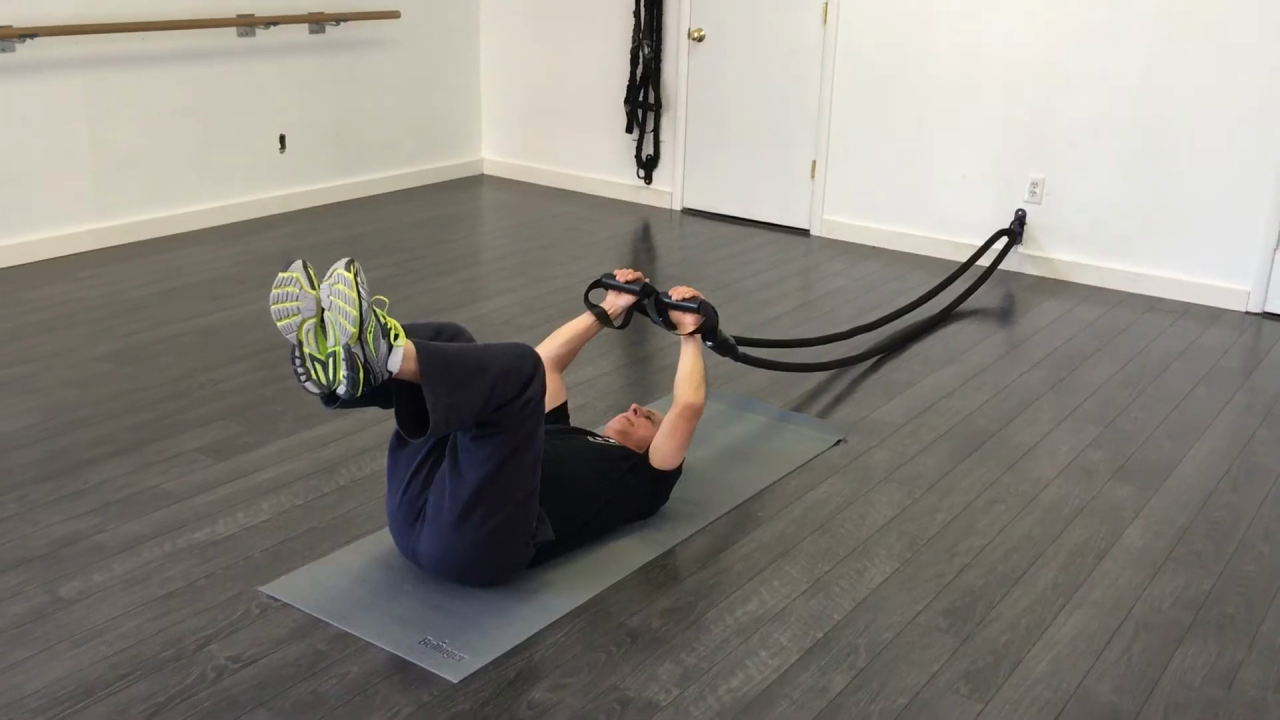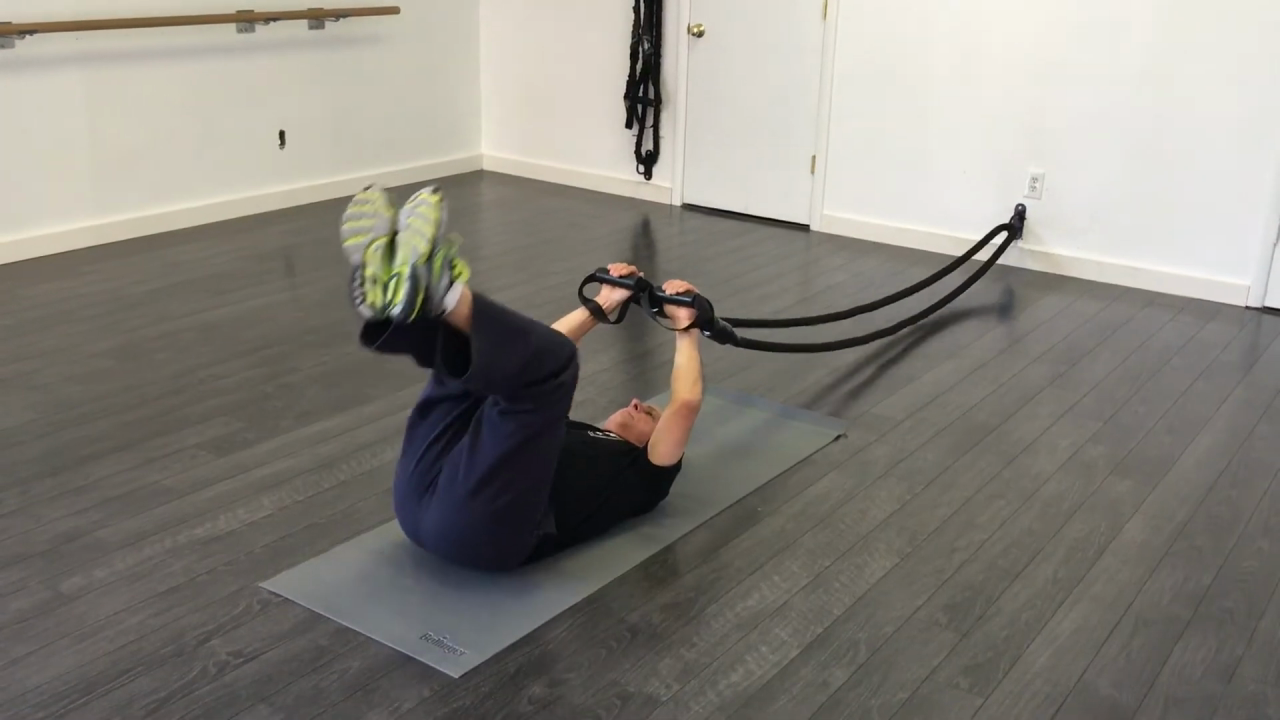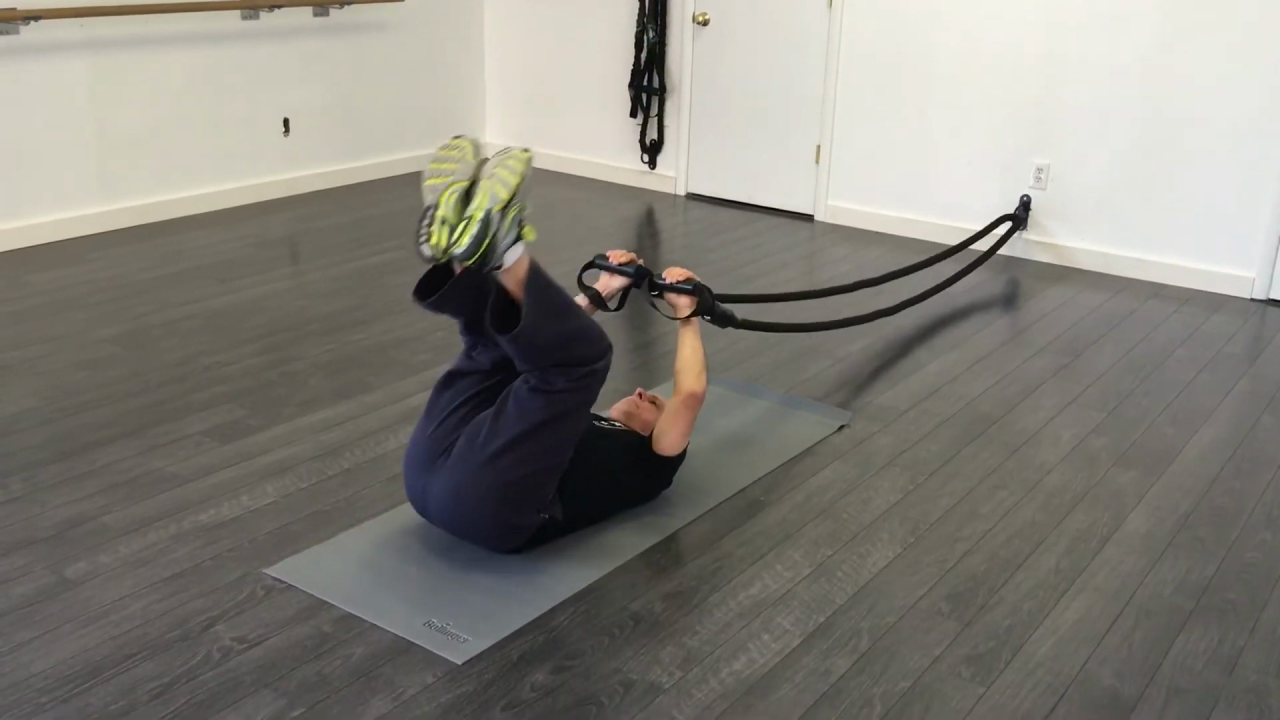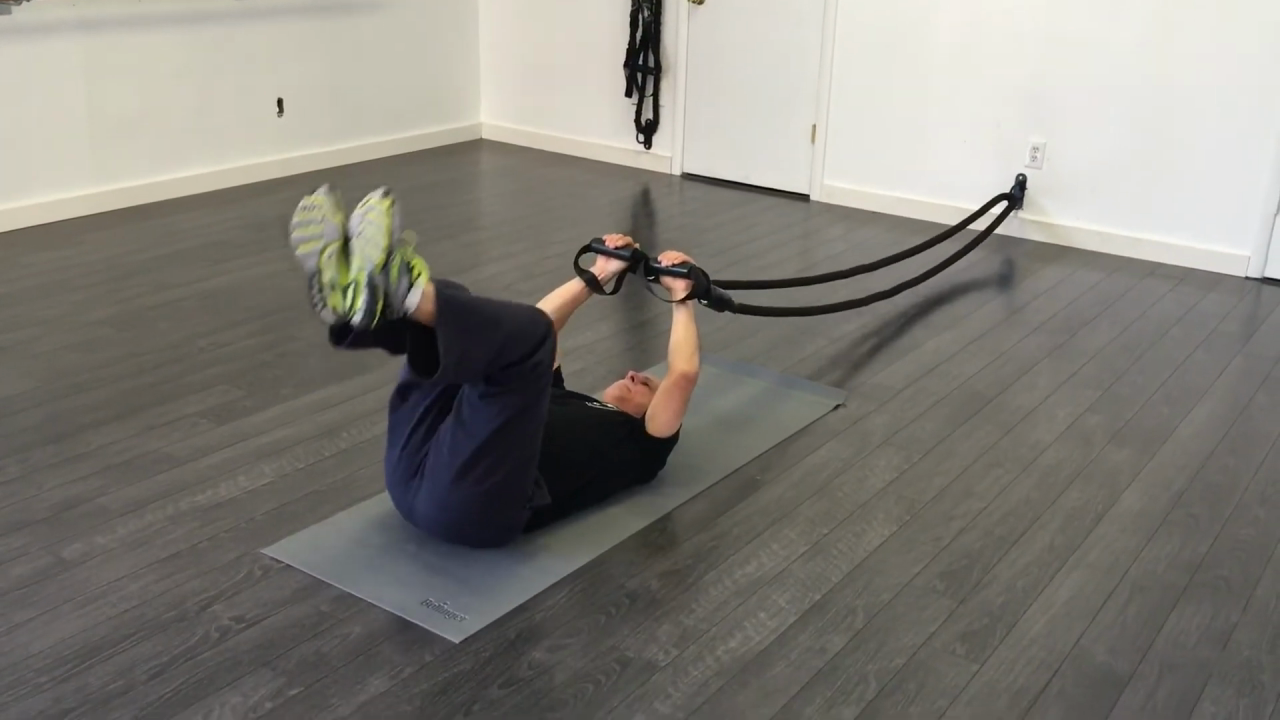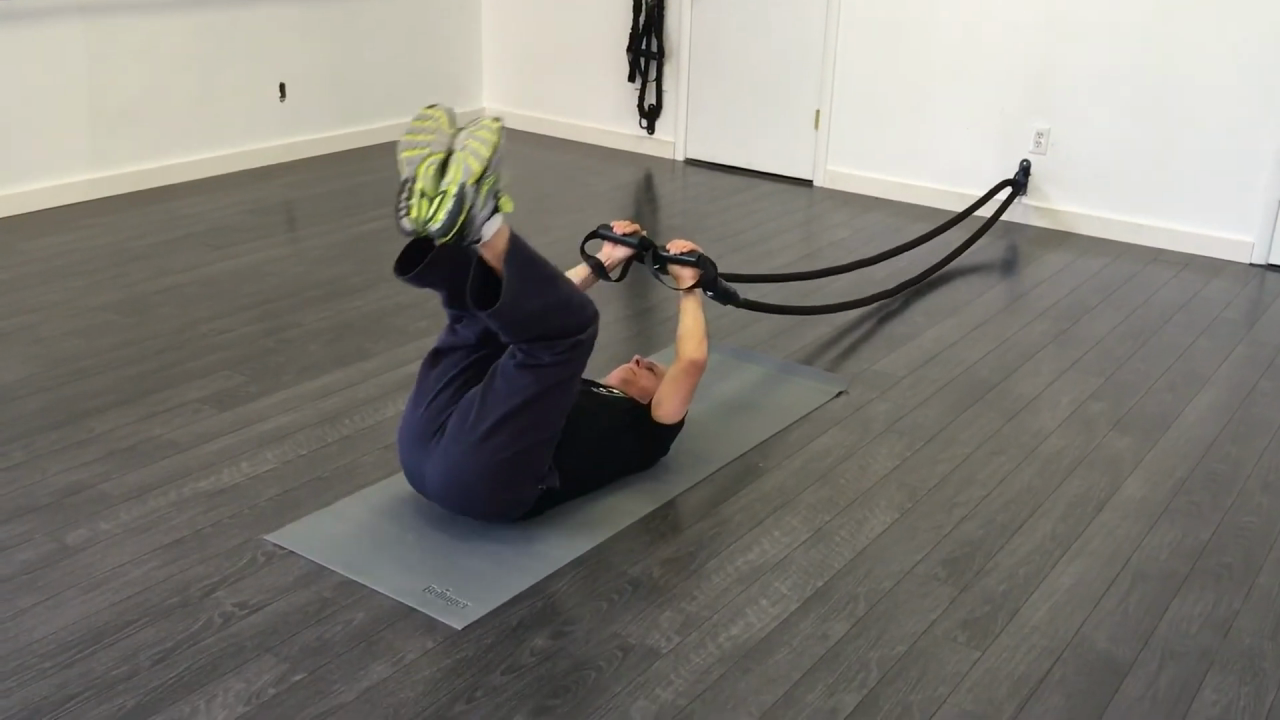
dt=1s
person 1, frame 1
left shoulder: (641, 482)
right shoulder: (564, 433)
left elbow: (687, 407)
right elbow: (547, 359)
left wrist: (688, 333)
right wrist: (606, 312)
left hip: (479, 539)
right hip: (418, 512)
left knee: (516, 367)
right knee: (447, 341)
left ankle: (383, 352)
right ankle: (339, 359)
person 1, frame 2
left shoulder: (642, 477)
right shoulder: (572, 434)
left elbow: (687, 403)
right elbow: (532, 350)
left wrist: (685, 329)
right wrist: (600, 306)
left hip: (485, 523)
right hip: (423, 498)
left knee: (549, 360)
right knee: (473, 347)
left ankle: (439, 293)
right ankle: (395, 289)
person 1, frame 3
left shoulder: (644, 464)
right shoulder: (581, 426)
left elbow: (690, 393)
right elbow: (553, 332)
left wrist: (686, 318)
right wrist: (598, 294)
left hip: (490, 499)
right hip: (431, 471)
left knee: (582, 352)
right knee: (502, 332)
left ankle: (503, 251)
right ankle: (464, 250)
person 1, frame 4
left shoulder: (641, 445)
right shoulder: (565, 402)
left elbow: (684, 375)
right elbow: (543, 319)
left wrist: (682, 299)
right wrist: (596, 276)
left hip: (478, 500)
right hip: (418, 476)
left knee: (527, 334)
right knee: (447, 302)
left ankle: (399, 292)
right ankle: (360, 293)
person 1, frame 5
left shoulder: (643, 431)
right shoulder: (576, 392)
left elbow: (691, 361)
right elbow: (547, 300)
left wrist: (687, 288)
right wrist: (601, 264)
left hip: (485, 474)
right hip: (426, 445)
left knee: (568, 320)
right knee: (489, 303)
left ankle: (483, 222)
right ankle: (444, 222)
